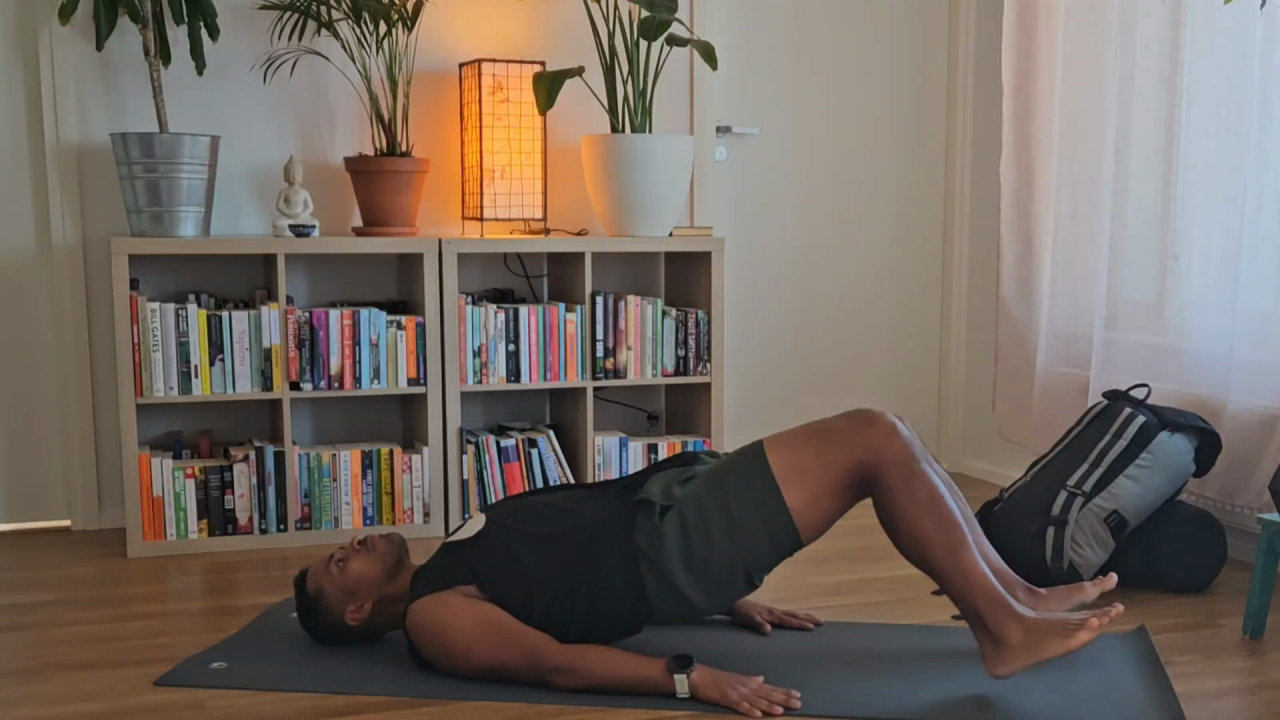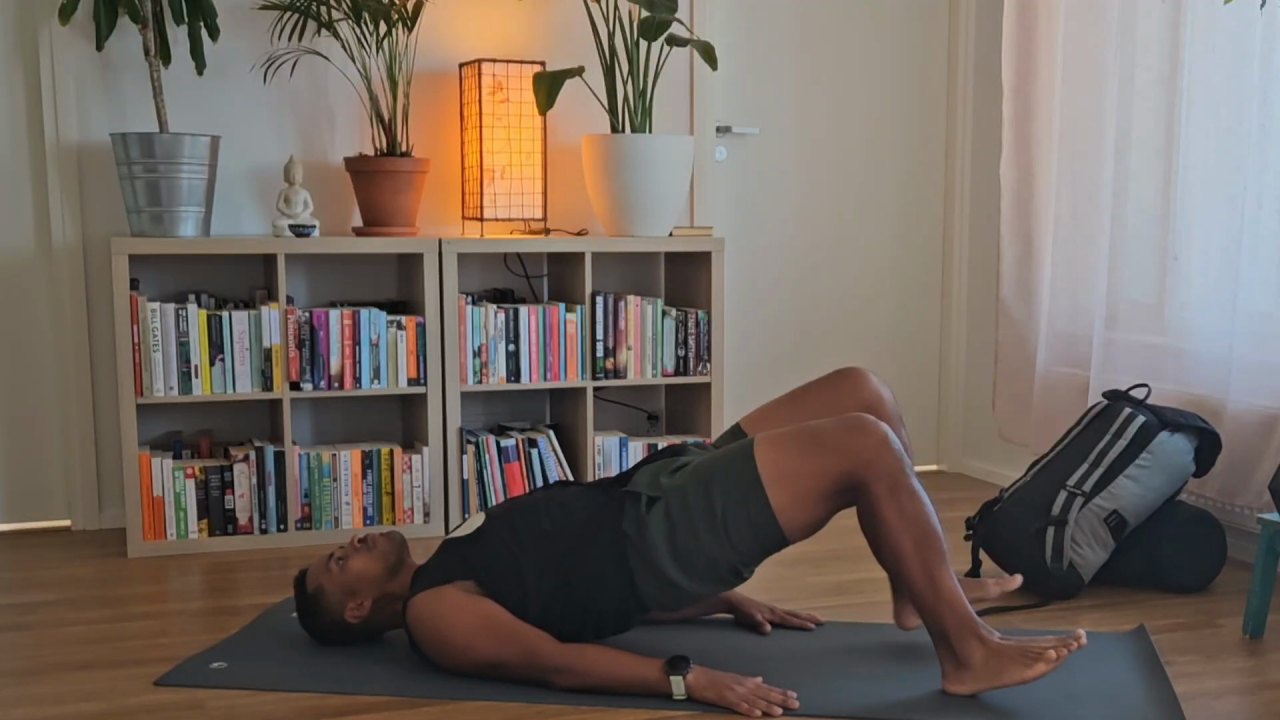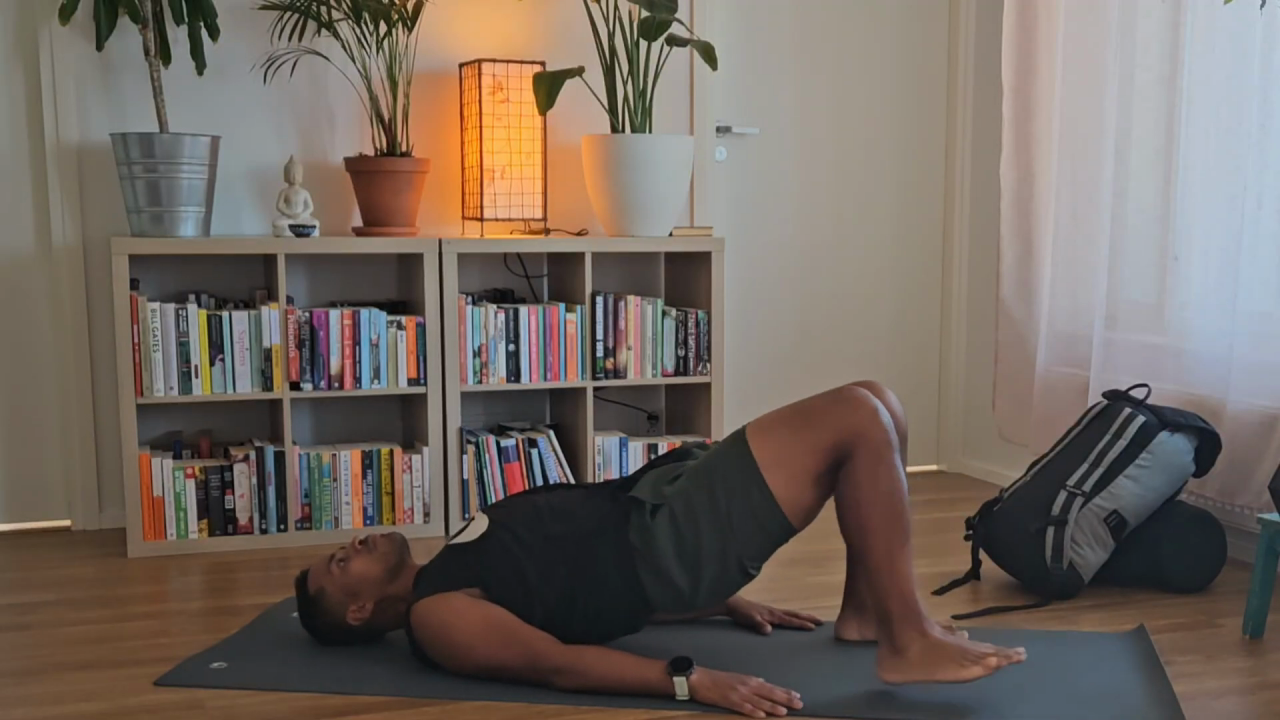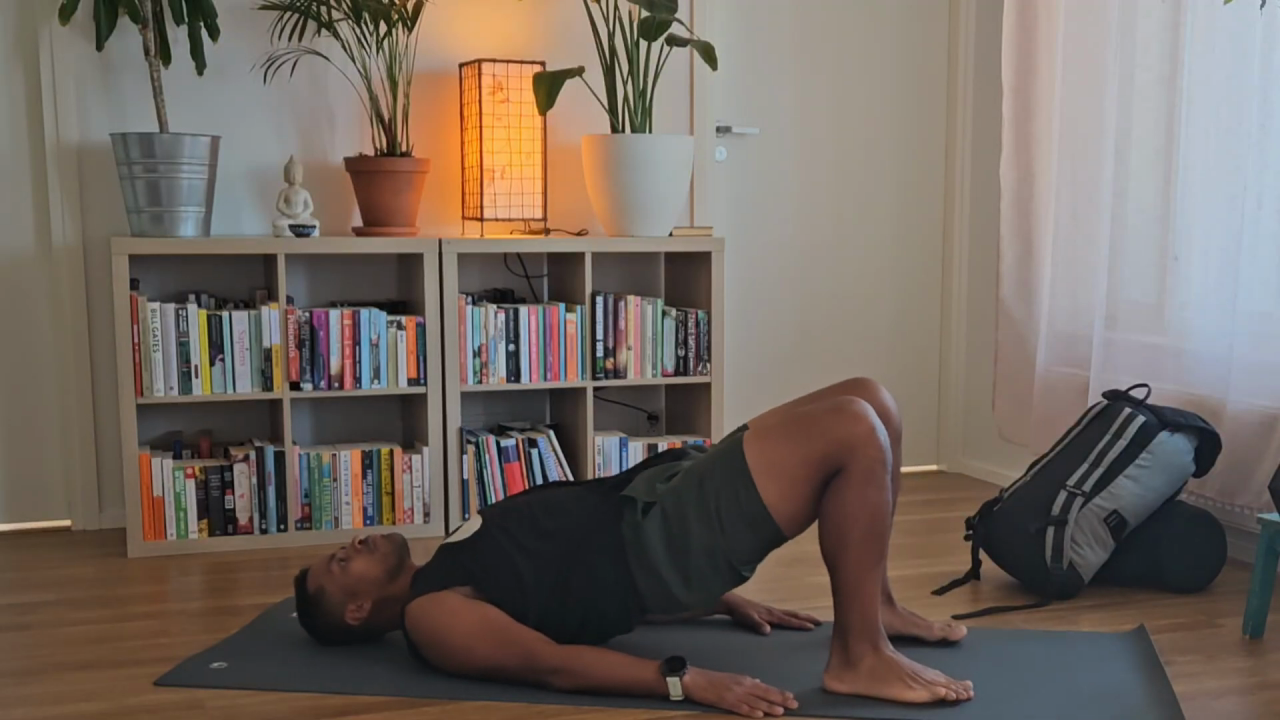
dt=0.5s
person 1, frame 1
left shoulder: (452, 571)
right shoulder: (433, 620)
left wrist: (730, 598)
left hip: (663, 506)
right hip: (669, 544)
left knee: (887, 448)
right knee: (879, 438)
left ankle: (1017, 599)
right ankle: (1003, 630)
person 1, frame 2
left shoulder: (457, 571)
right shoulder: (434, 616)
left wrist: (730, 599)
left hip: (654, 500)
right hip: (660, 533)
left knee: (863, 392)
right knee: (866, 446)
left ankle: (925, 591)
right ankle: (967, 651)
person 1, frame 3
left shoulder: (457, 569)
right shoulder: (438, 620)
left wrist: (723, 597)
left hip: (653, 504)
right hip: (668, 539)
left knee: (868, 404)
right knee: (858, 415)
left ankle: (867, 610)
right ankle: (907, 643)
person 1, frame 4
left shoulder: (451, 575)
right shoulder: (432, 618)
right elbow: (553, 664)
left wrist: (723, 599)
right hip: (656, 537)
left knee: (868, 402)
right knee: (854, 429)
left ankle: (875, 606)
right ankle: (860, 657)
